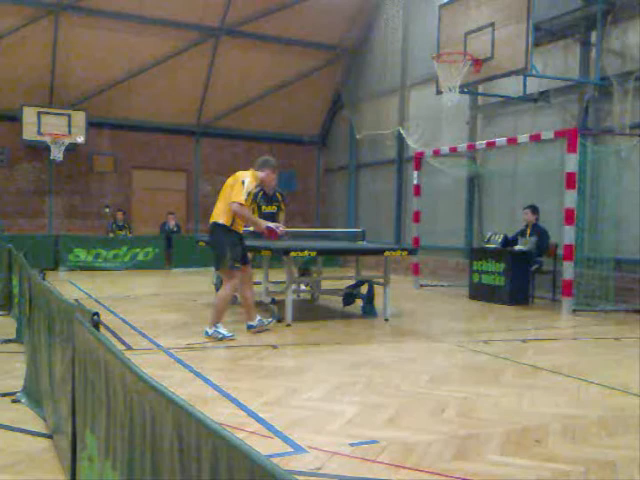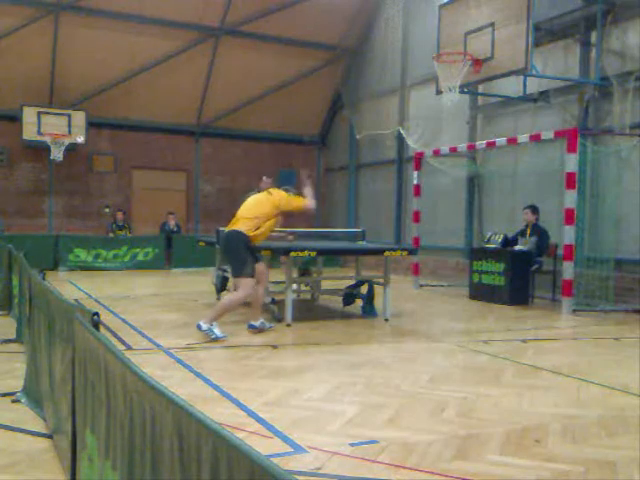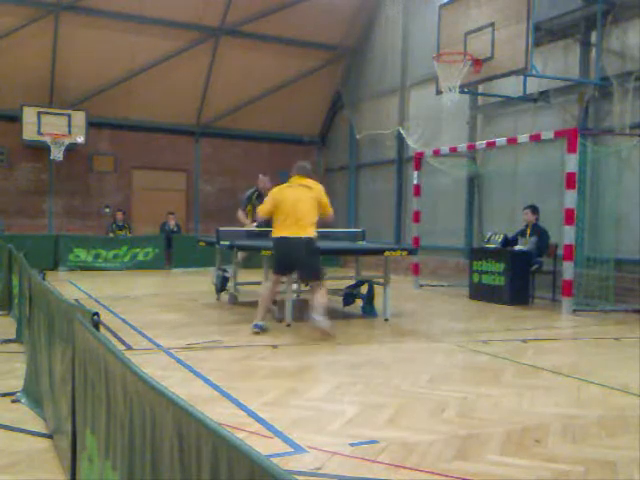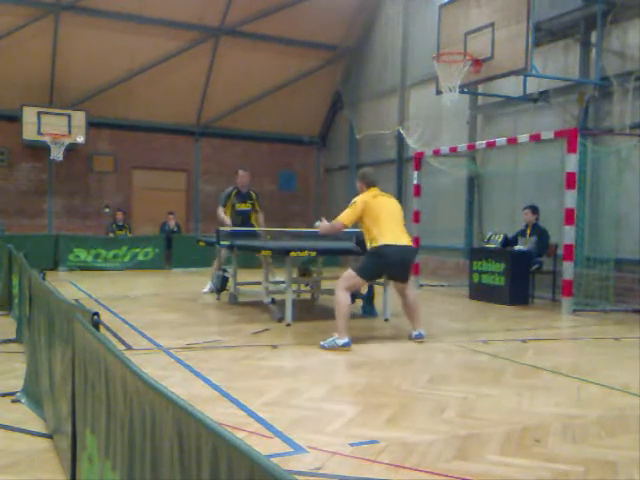
dt=1s
person 1, frame 1
left shoulder: (249, 181)
right shoulder: (245, 178)
right elbow: (236, 208)
left wrist: (267, 224)
right wrist: (259, 224)
left hip: (233, 234)
right hip: (223, 232)
left knee: (246, 277)
right knee: (232, 282)
left ankle: (253, 321)
right ankle: (213, 327)
person 1, frame 2
left shoulder: (266, 197)
right shoulder: (281, 197)
right elbow: (310, 206)
right wrist: (308, 192)
left hip: (240, 240)
right hip: (237, 241)
left knee: (262, 276)
right knee: (246, 291)
left ankle: (256, 321)
right ankle: (207, 323)
person 1, frame 3
left shoulder: (278, 191)
right shoulder: (317, 189)
left elbow: (260, 216)
right elbow: (329, 217)
left wrist: (264, 205)
left hip: (282, 243)
right hip: (305, 244)
left knee: (273, 283)
right knee: (318, 289)
left ankle: (259, 322)
right ankle: (318, 314)
person 1, frame 4
left shoulder: (362, 200)
right shoulder: (393, 200)
left elbow: (339, 225)
left wrist: (324, 227)
left hip: (384, 252)
right hip: (407, 251)
left knee: (342, 286)
right knee: (404, 289)
left ankle: (342, 338)
right ankle: (417, 331)
